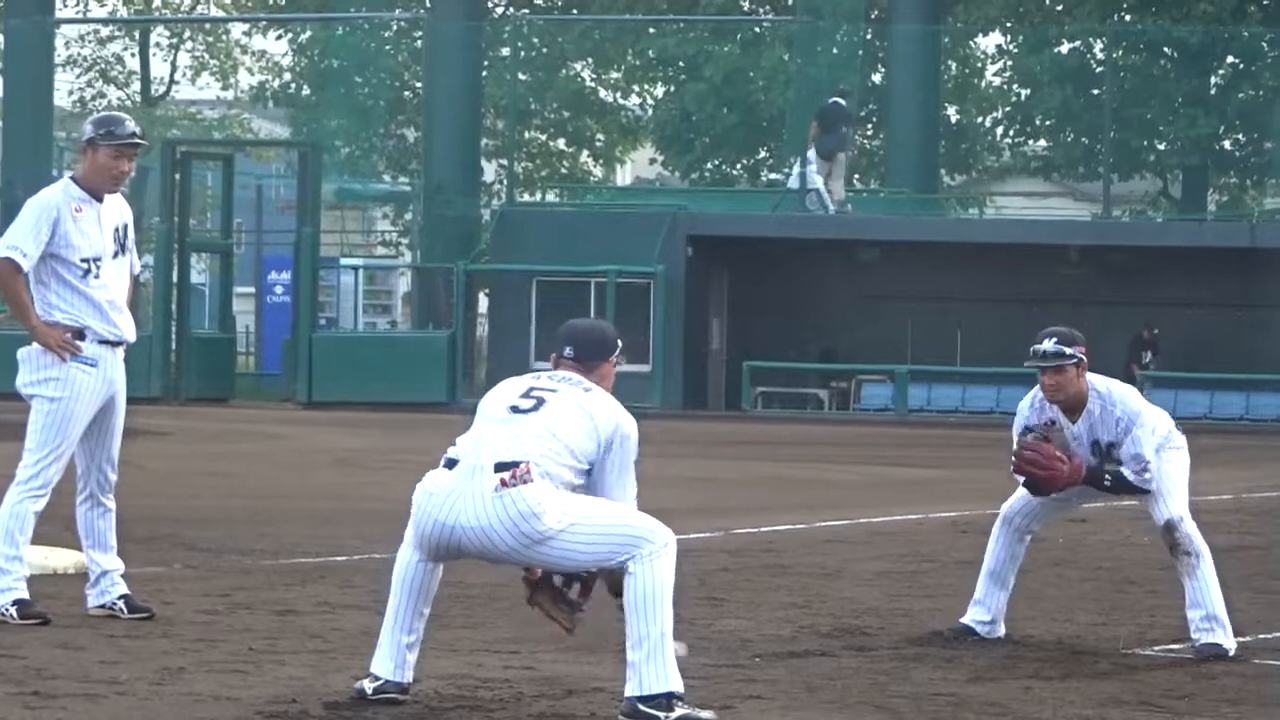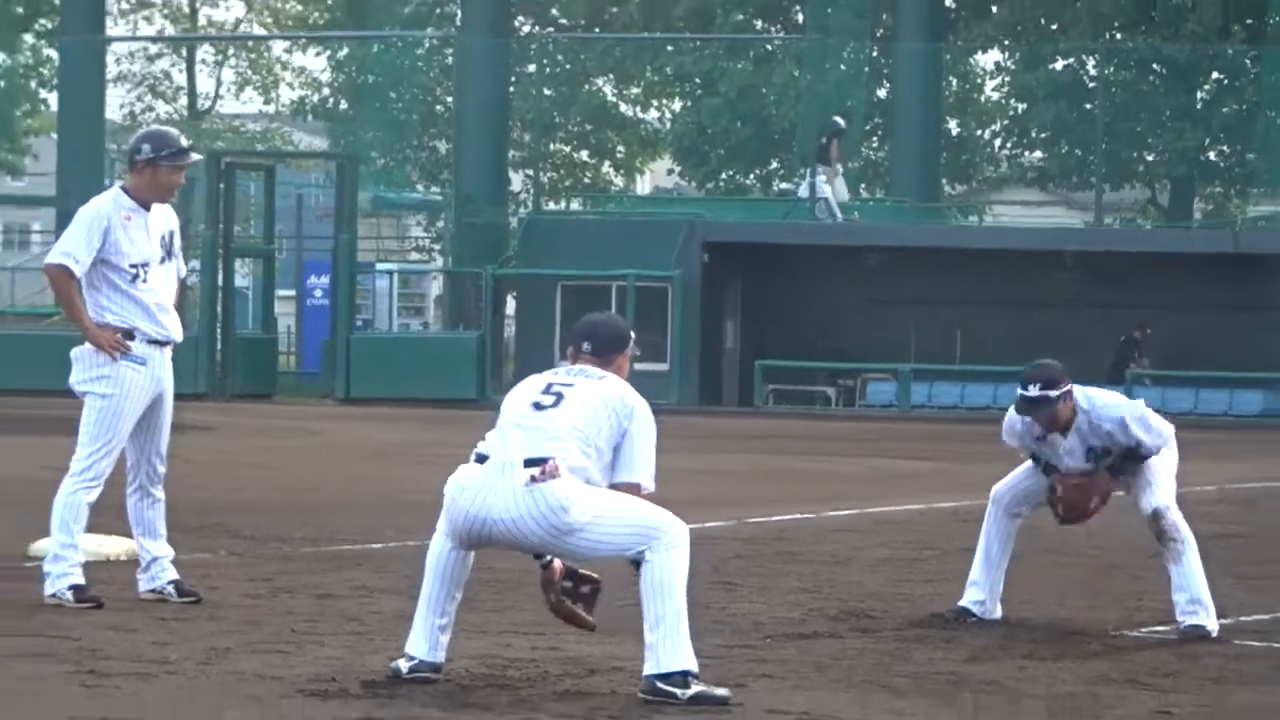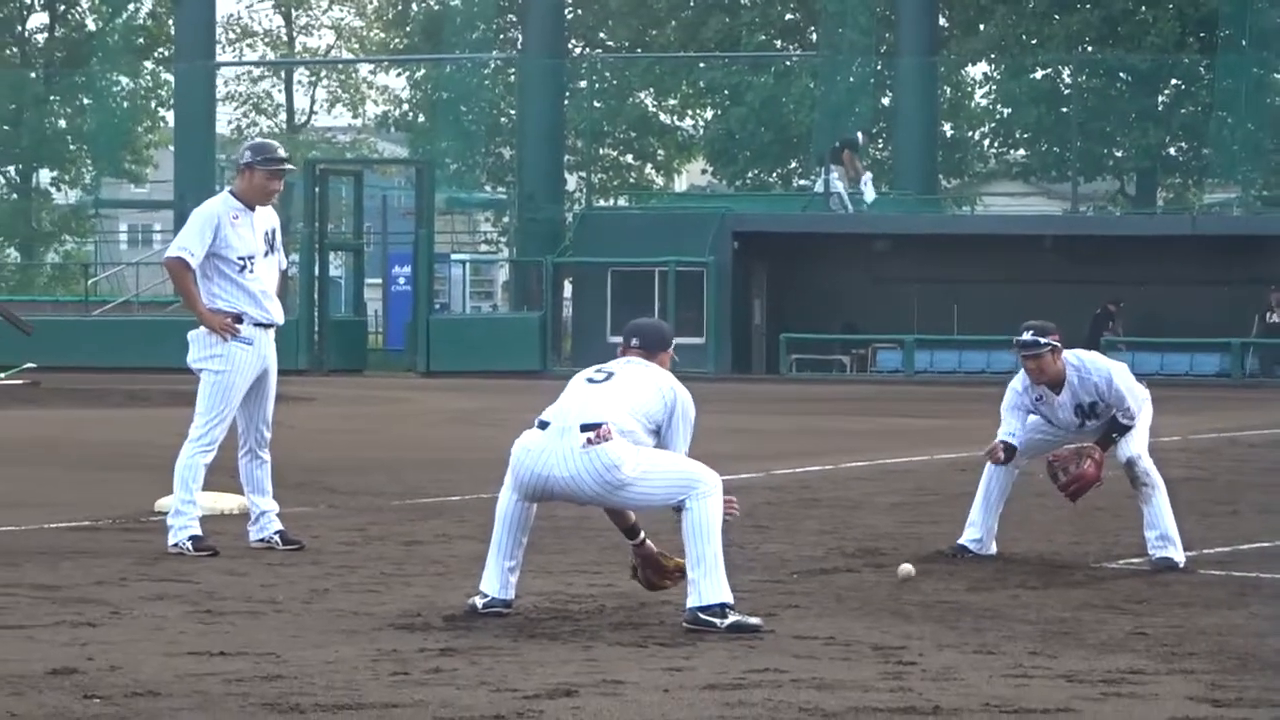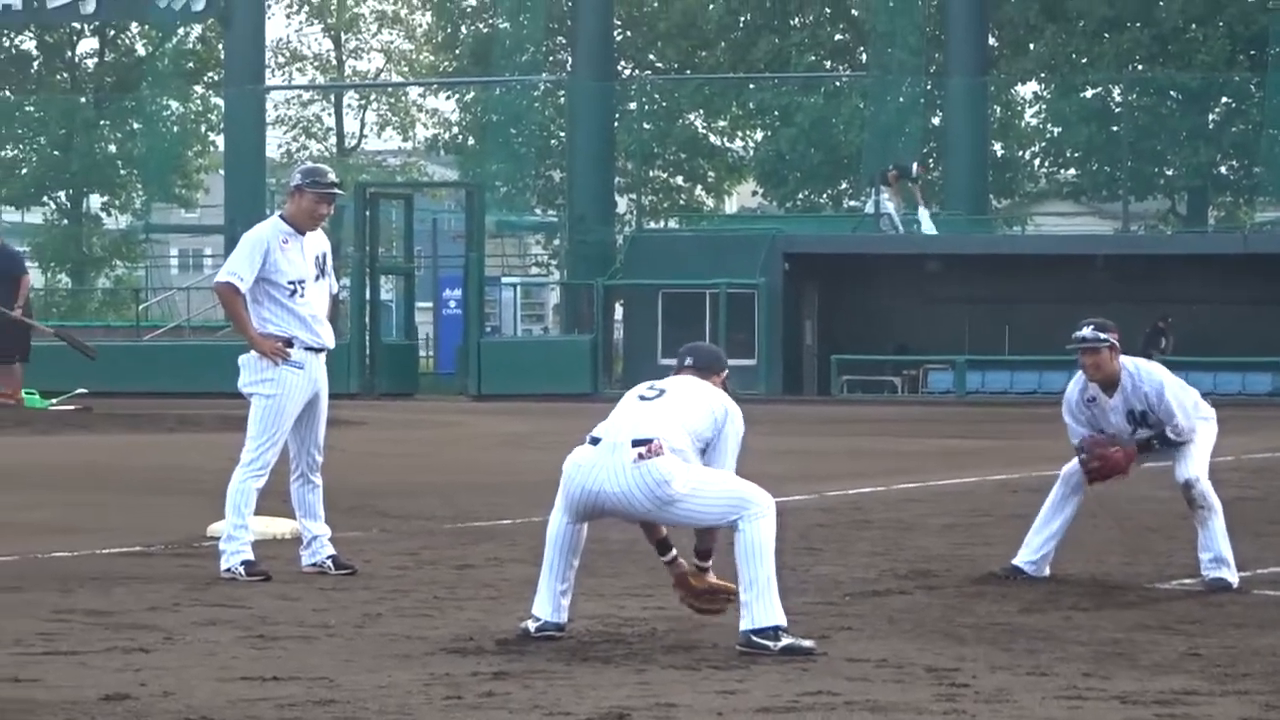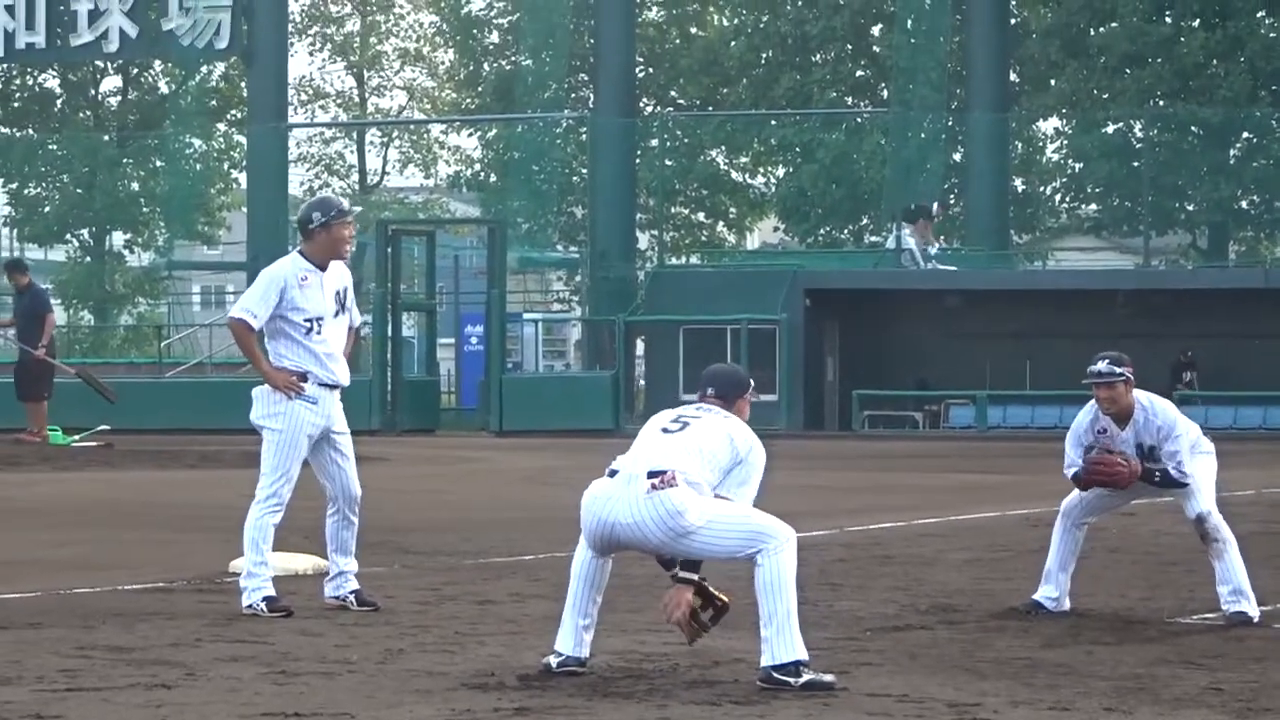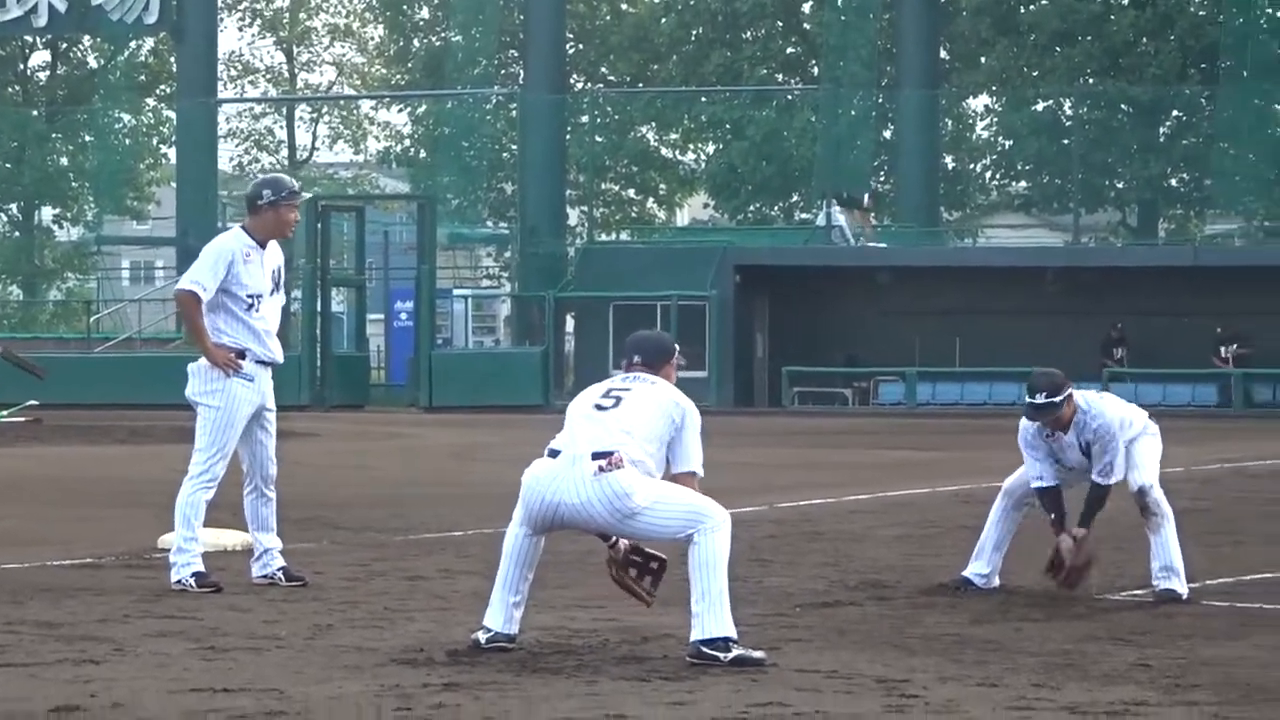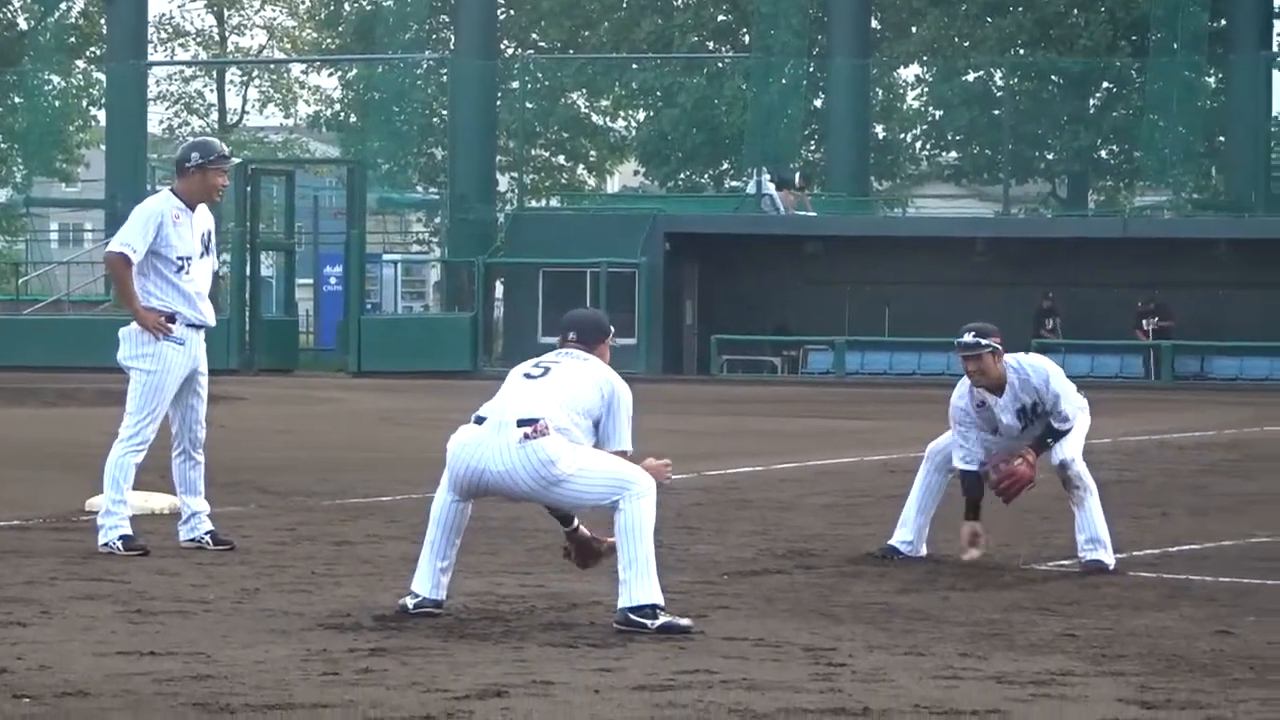
dt=0.7s
person 1, frame 1
left shoulder: (120, 209)
right shoulder: (52, 203)
left hip: (112, 359)
right hip: (70, 360)
left knee: (100, 482)
left ankle: (107, 588)
person 1, frame 2
left shoulder: (166, 216)
right shoulder: (103, 212)
right elbow: (58, 267)
right wrist: (89, 329)
left hip: (161, 358)
right hip: (121, 360)
left knee: (150, 475)
right knee: (89, 470)
left ankle: (157, 574)
right ankle: (61, 576)
person 1, frame 3
left shoulder: (269, 216)
right shoulder: (214, 212)
right elbow: (176, 260)
right wrist: (203, 313)
left hip: (265, 339)
right hip: (231, 340)
left knee: (258, 439)
right knee: (205, 435)
left ankle: (264, 525)
right ankle: (182, 529)
person 1, frame 4
left shoulder: (319, 241)
right shoulder: (263, 237)
right elbow: (225, 285)
right wrist: (254, 338)
left hip: (316, 364)
right hip: (282, 365)
left knee: (309, 464)
right knee: (256, 462)
left ankle: (316, 550)
right ankle: (235, 554)
person 1, frame 5
left shoulder: (341, 274)
right shoulder: (282, 273)
right elbow: (239, 321)
right wrist: (267, 372)
left hip: (331, 399)
right hip: (294, 401)
left knee: (347, 494)
right knee: (272, 497)
left ankle: (342, 583)
right ankle: (256, 590)
person 1, frame 6
left shoulder: (274, 253)
right shoulder: (227, 247)
right elbow: (185, 294)
right wrist: (208, 349)
left hip: (262, 376)
right hip: (230, 376)
left knee: (263, 474)
right knee: (205, 472)
left ankle: (268, 562)
right ankle: (185, 566)
person 1, frame 7
left shoulder: (204, 217)
right shoulder: (157, 210)
right elbow: (115, 256)
right wrist: (138, 312)
left hip: (195, 340)
right hip: (162, 340)
left knee: (192, 439)
right knee: (136, 435)
left ankle: (196, 526)
right ankle: (113, 529)
person 2, frame 1
left shoulder: (505, 387)
right shoulder: (612, 414)
right elbow: (616, 518)
left wrist: (528, 559)
right wrist: (629, 600)
left hip: (440, 501)
right hip: (513, 507)
left knee: (421, 542)
right knee: (653, 545)
left ankle: (388, 676)
person 2, frame 2
left shoulder: (527, 384)
right shoulder: (628, 400)
right elbow: (627, 495)
left wrist: (544, 556)
right wrist: (643, 554)
left hip: (474, 493)
right hip: (542, 500)
left knee: (452, 531)
right knee: (668, 534)
left ankle: (422, 656)
right ankle: (669, 675)
person 2, frame 3
left shoulder: (586, 375)
right shoulder: (671, 386)
right elbow: (672, 472)
left wrist: (636, 538)
right wrist: (707, 507)
left hip: (536, 456)
right hip: (596, 458)
left knee: (519, 485)
right knee: (704, 485)
left ankle: (494, 594)
right ankle: (709, 607)
person 2, frame 4
left shoulder: (638, 391)
right shoulder: (724, 404)
right elbow: (711, 495)
left wrist: (668, 556)
right wrist: (703, 562)
left hip: (586, 469)
right hip: (646, 473)
left knee: (569, 508)
right knee: (756, 506)
left ankle: (547, 617)
right ankle: (762, 630)
person 2, frame 5
left shoulder: (662, 418)
right shoulder: (746, 439)
right elbow: (717, 515)
left wrist: (675, 571)
right wrist: (685, 580)
left hip: (602, 501)
right hip: (662, 504)
left knee: (594, 543)
right knee: (777, 539)
left ankle: (569, 652)
right ankle: (783, 665)
person 2, frame 6
left shoulder: (589, 393)
right shoulder: (677, 401)
right elbow: (684, 484)
left wrist: (610, 538)
left hip: (546, 480)
right hip: (606, 486)
left knee: (526, 521)
right knee: (712, 520)
left ankle: (497, 628)
right ankle: (713, 642)
person 2, frame 7
left shoulder: (524, 368)
right shoulder: (610, 380)
right elbow: (614, 464)
left wrist: (568, 521)
right wrist: (646, 473)
left hip: (470, 447)
right hip: (531, 452)
left knee: (454, 487)
right knee: (637, 487)
left ankle: (426, 593)
right ankle: (640, 609)
person 3, frame 1
left shoulder: (1123, 405)
right shoulder: (1031, 410)
left elbow: (1143, 481)
right elbow: (1031, 478)
left wrist: (1081, 475)
right hip: (1082, 464)
left knee: (1174, 520)
right knee: (1013, 514)
person 3, frame 2
left shoulder: (1109, 411)
right shoulder: (1018, 423)
left elbow: (1156, 438)
left wrist: (1110, 471)
right wrist: (1056, 476)
right hip: (1070, 463)
left knee: (1160, 509)
right knee: (1003, 498)
left ankle: (1197, 617)
person 3, frame 3
left shoulder: (1098, 371)
right shoulder: (1020, 389)
left elbow: (1130, 410)
right elbow: (1008, 438)
left wrist: (1098, 449)
right wrist: (1000, 452)
left hip: (1121, 411)
right hip: (1060, 421)
left knee: (1134, 457)
right knee: (1002, 452)
left ankle: (1166, 551)
right ankle: (976, 541)
person 3, frame 4
left shoulder: (1151, 379)
right shoulder: (1077, 392)
left elbow: (1182, 430)
right elbow: (1085, 439)
left wrist: (1134, 450)
left hip: (1190, 422)
right hip: (1127, 436)
left knee: (1191, 478)
right knee: (1071, 476)
left ankle: (1219, 570)
right ankle: (1030, 563)
person 3, frame 5
left shoulder: (1162, 414)
right shoulder: (1086, 421)
left elbow: (1180, 477)
right elbow: (1077, 479)
left wrist: (1138, 471)
left hip: (1189, 456)
left knee: (1204, 514)
right knee: (1071, 510)
left ankle: (1240, 605)
right ankle: (1051, 598)
person 3, frame 6
left shoulder: (1103, 415)
right shoulder: (1030, 427)
left elbow: (1104, 479)
right elbow: (1044, 482)
left wrist: (1084, 526)
right wrist: (1060, 531)
right hip: (1073, 456)
left knee: (1145, 488)
right knee: (1013, 490)
left ankle: (1170, 582)
right ankle: (980, 575)
person 3, frame 7
left shoulder: (1039, 372)
right shoulder: (963, 399)
left elbow: (1064, 418)
right elbow: (968, 460)
left wrist: (1032, 452)
right wrist: (972, 518)
left hip: (1062, 417)
right hip: (1004, 430)
left knee: (1067, 461)
right knee: (937, 454)
left ankle: (1096, 553)
right ankle: (907, 543)
